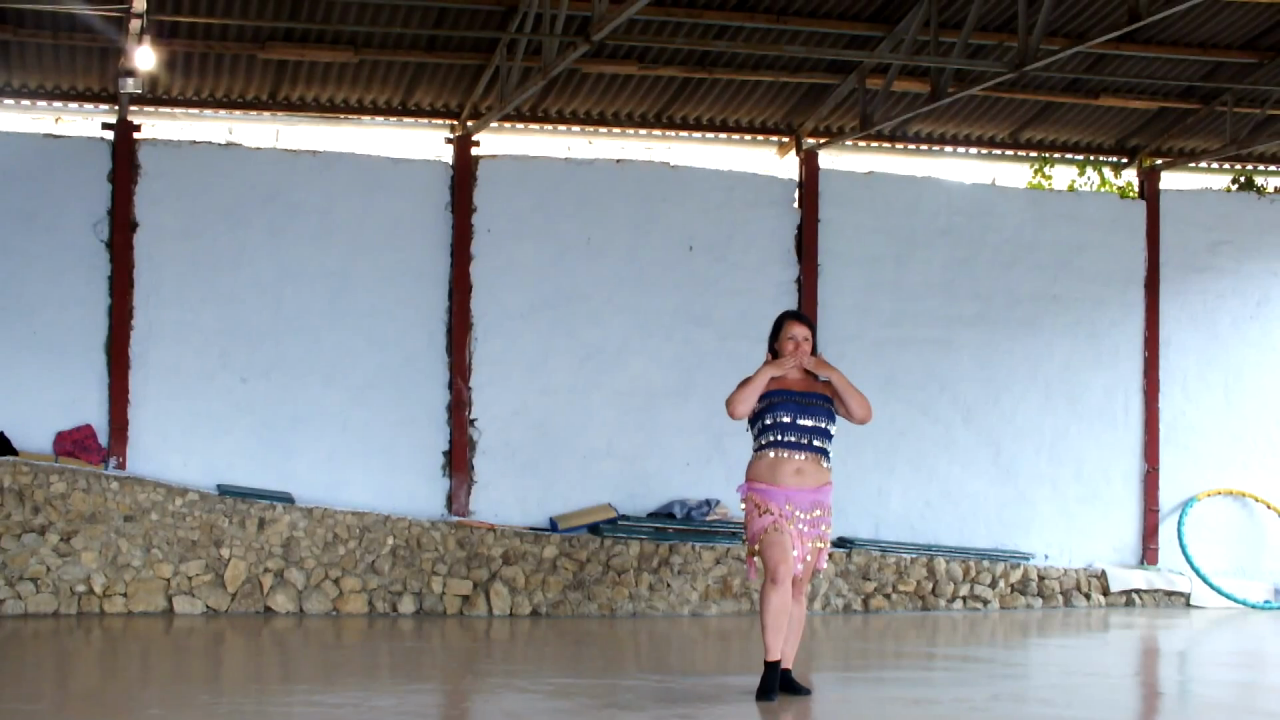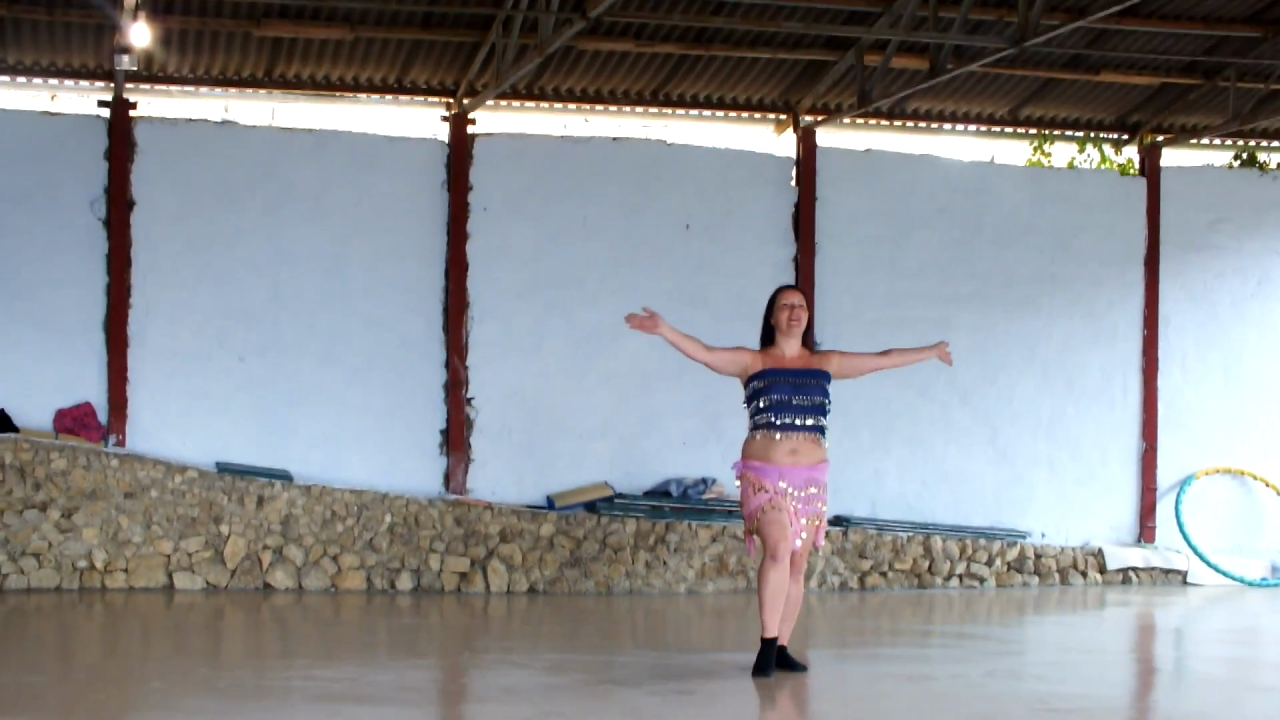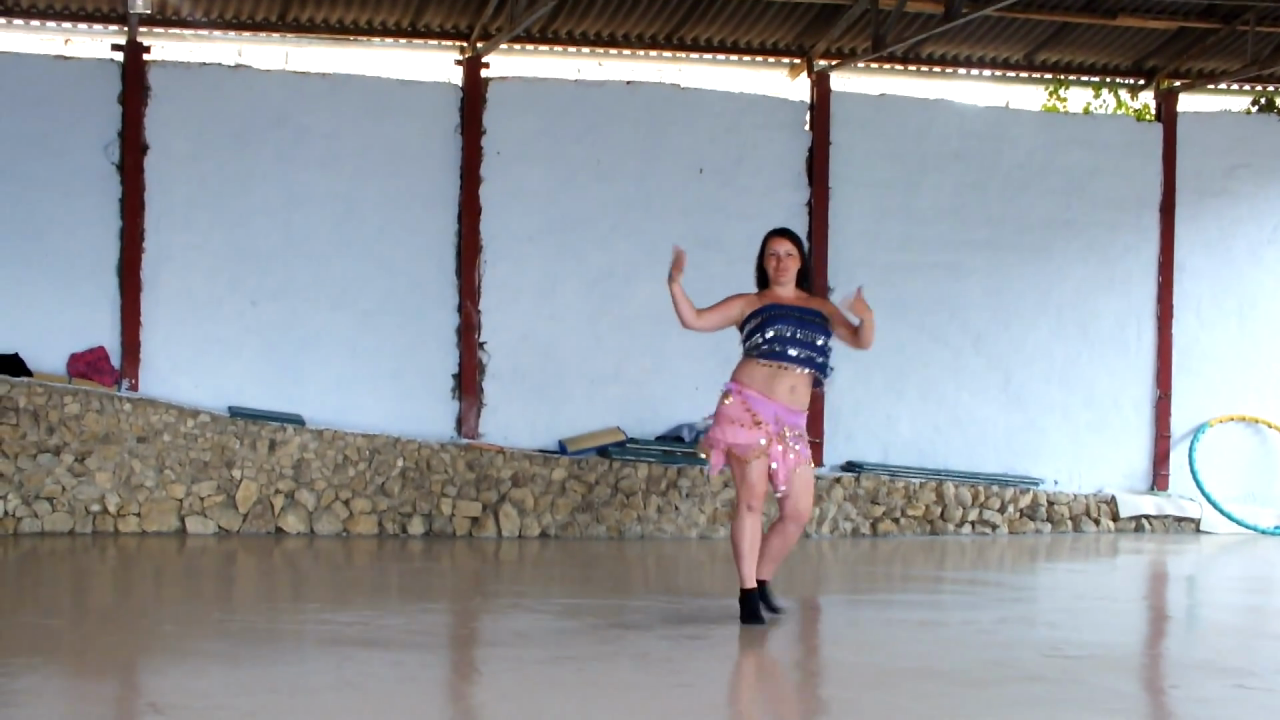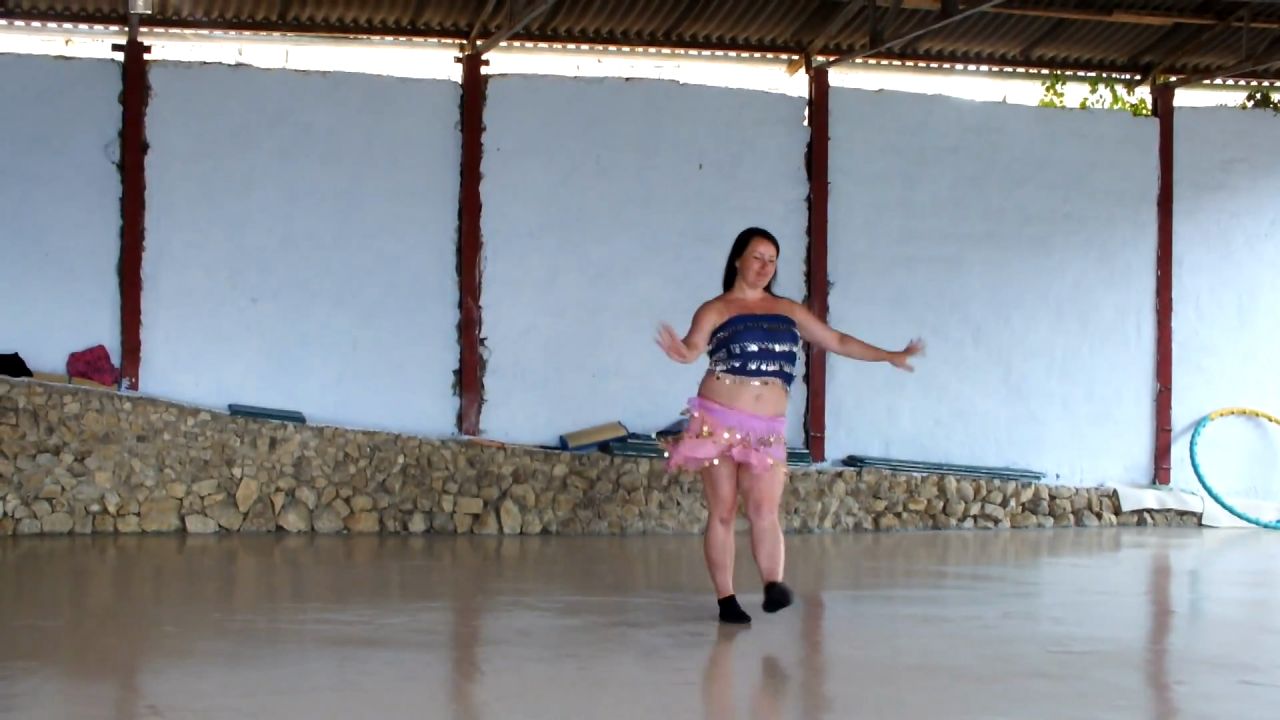
dt=0.7s
person 1, frame 1
left shoulder: (825, 388)
right shoulder: (760, 384)
left elbow: (864, 414)
right elbow: (735, 409)
left wrist: (833, 373)
right wrist: (767, 370)
left hip: (814, 499)
right hip: (768, 496)
left knee: (798, 587)
right knee: (779, 574)
left ankle: (785, 671)
right ankle: (771, 668)
person 1, frame 2
left shoulder: (826, 363)
right shoulder: (750, 361)
left elbow: (882, 359)
right elbow: (702, 352)
left wrist: (930, 352)
right wrist: (664, 329)
left hip: (810, 476)
right hip: (763, 474)
left knee: (797, 566)
right knee: (777, 553)
left ankle: (781, 647)
right ankle: (768, 646)
person 1, frame 3
left shoulder: (821, 308)
right shoulder: (749, 304)
left elbow: (860, 340)
right elbow: (693, 321)
left wrist: (864, 317)
right wrist: (676, 282)
left hip: (792, 421)
right hip: (748, 408)
left knee: (799, 512)
right knee: (751, 500)
left ankle: (760, 581)
right ankle: (749, 594)
person 1, frame 4
left shoulder: (788, 310)
right shoulder: (715, 310)
left elbow: (837, 341)
right elbow: (692, 348)
left wrist: (889, 356)
right wrist: (677, 350)
left hip: (767, 429)
right hip: (718, 419)
left knee: (765, 510)
right knee: (722, 513)
left ankle: (774, 587)
right ankle: (726, 600)
